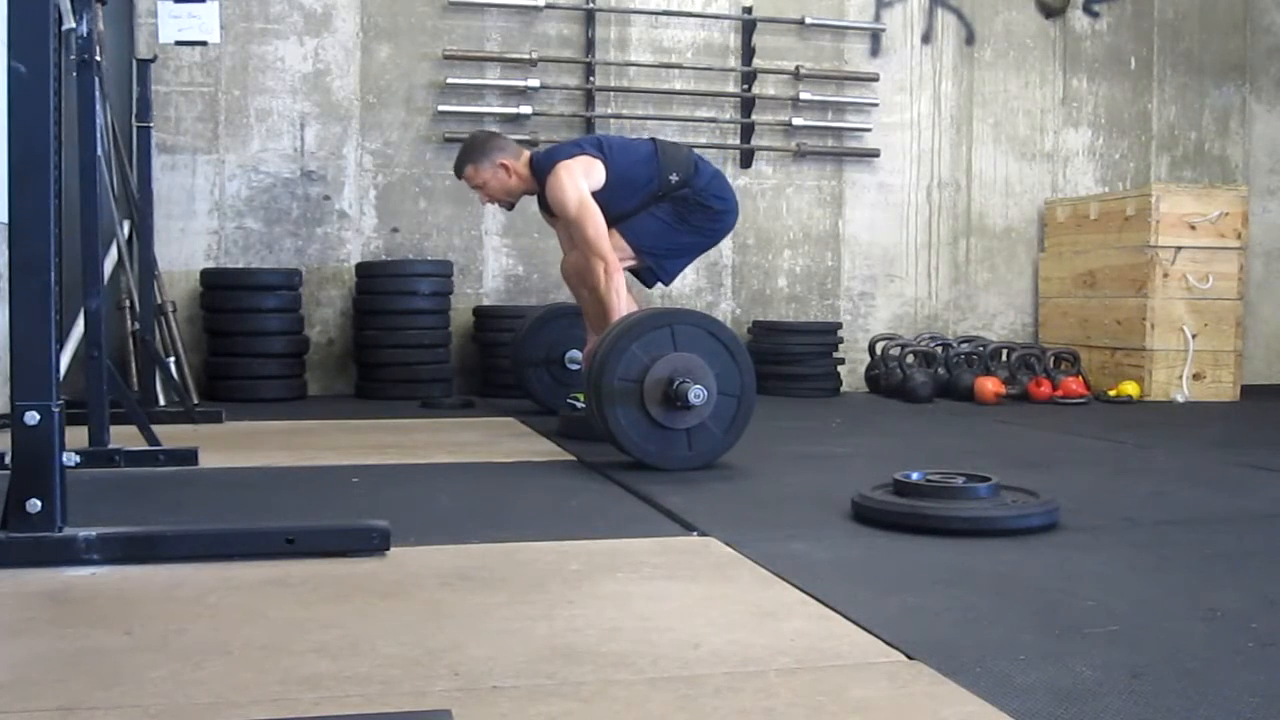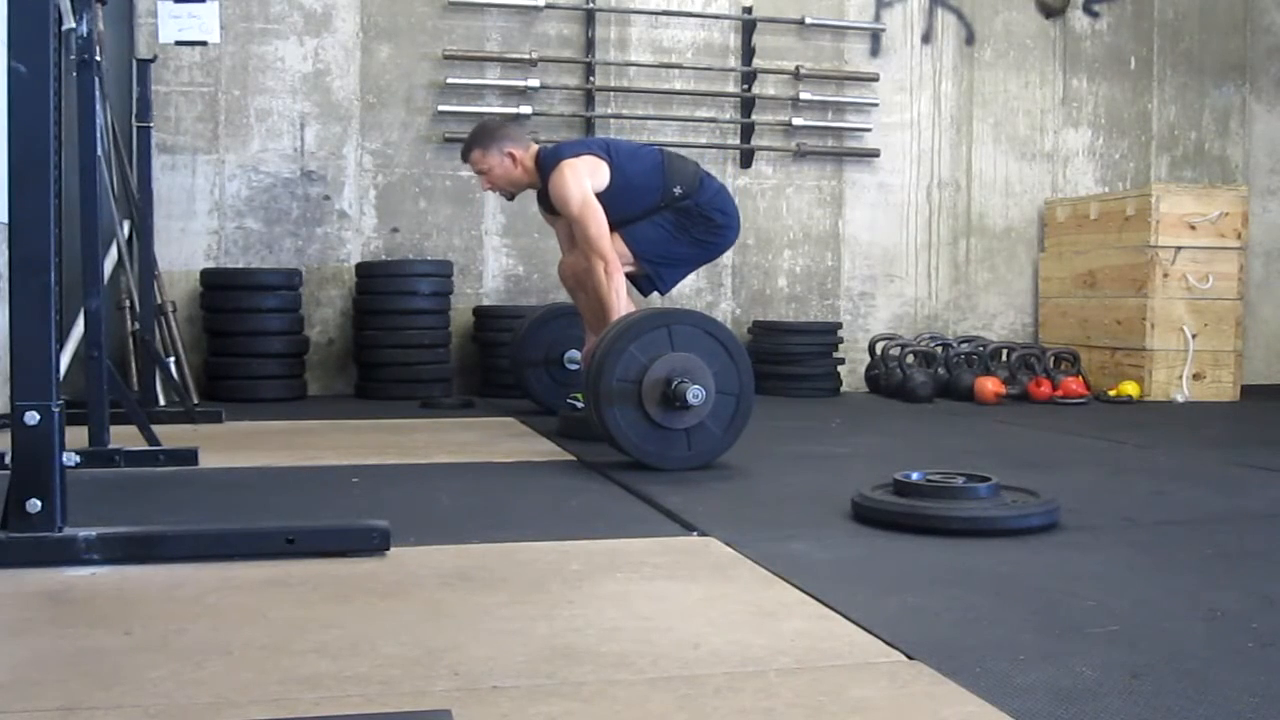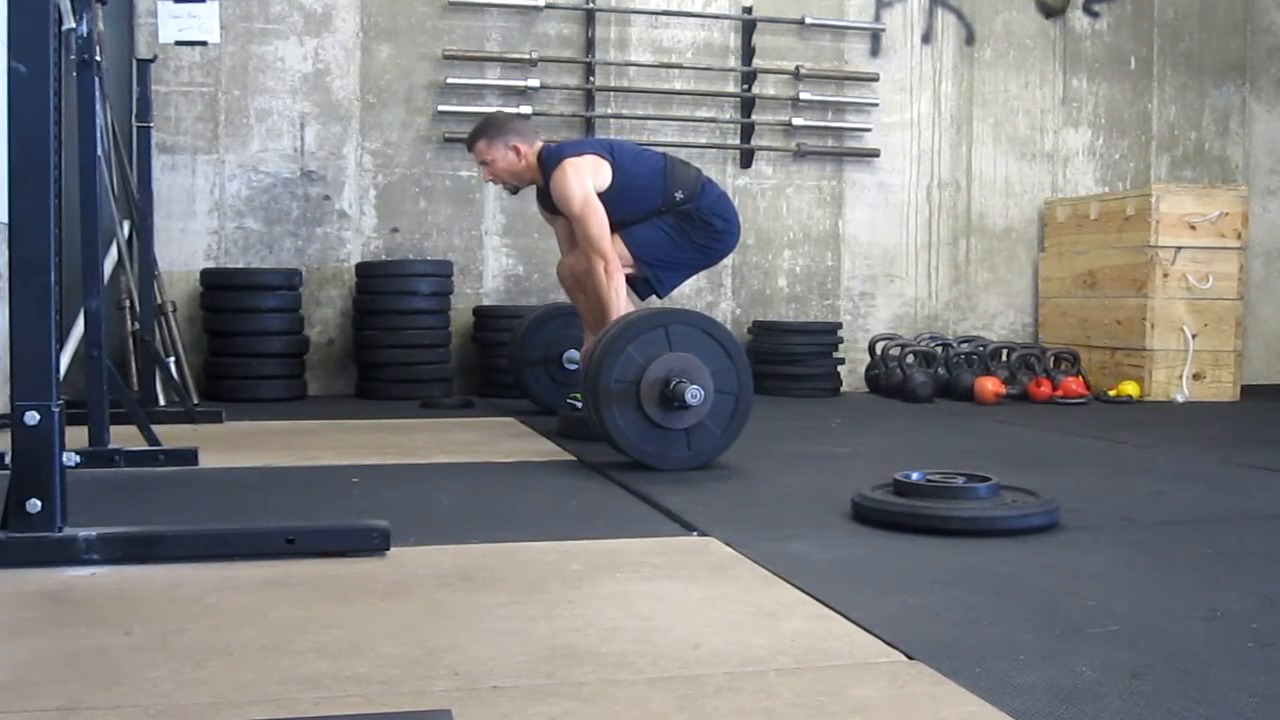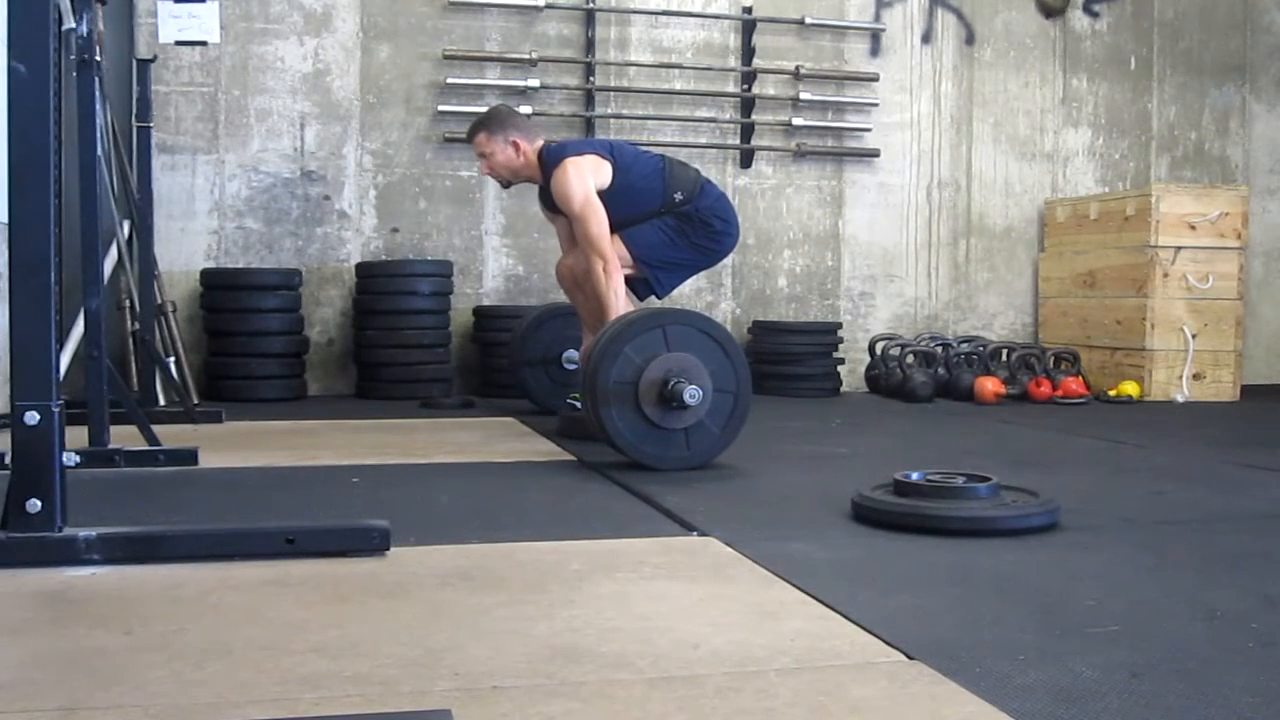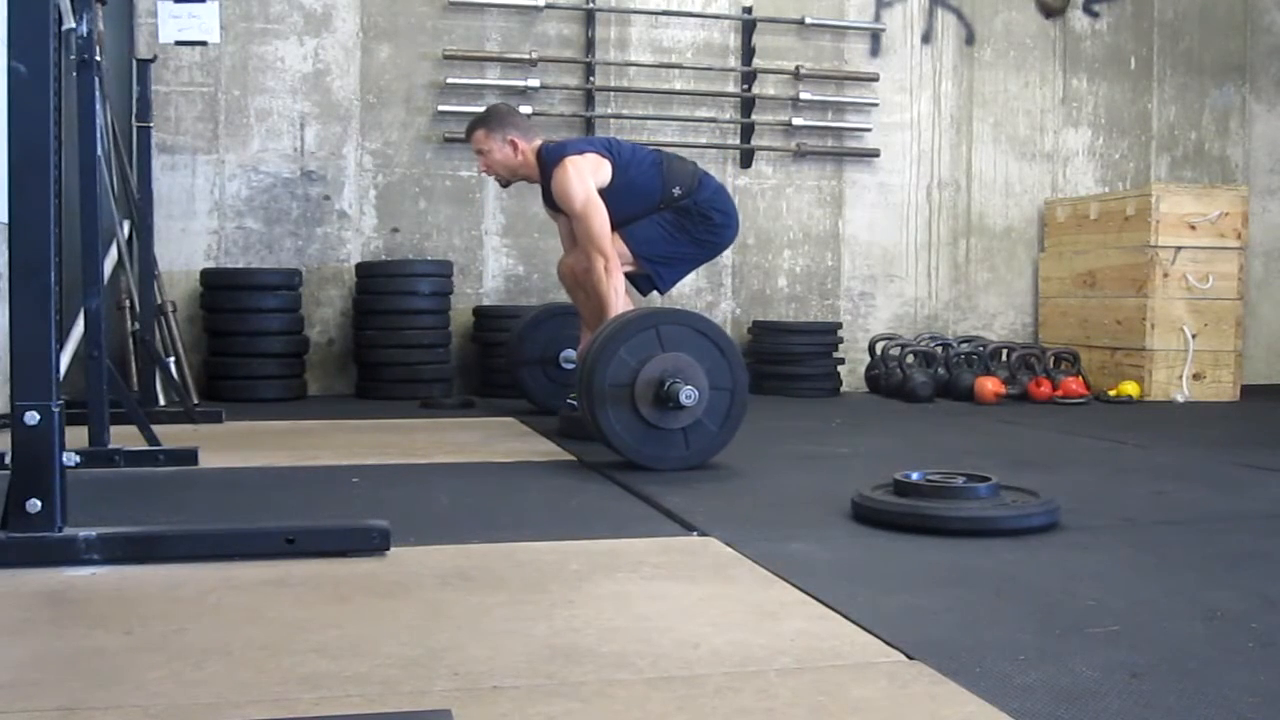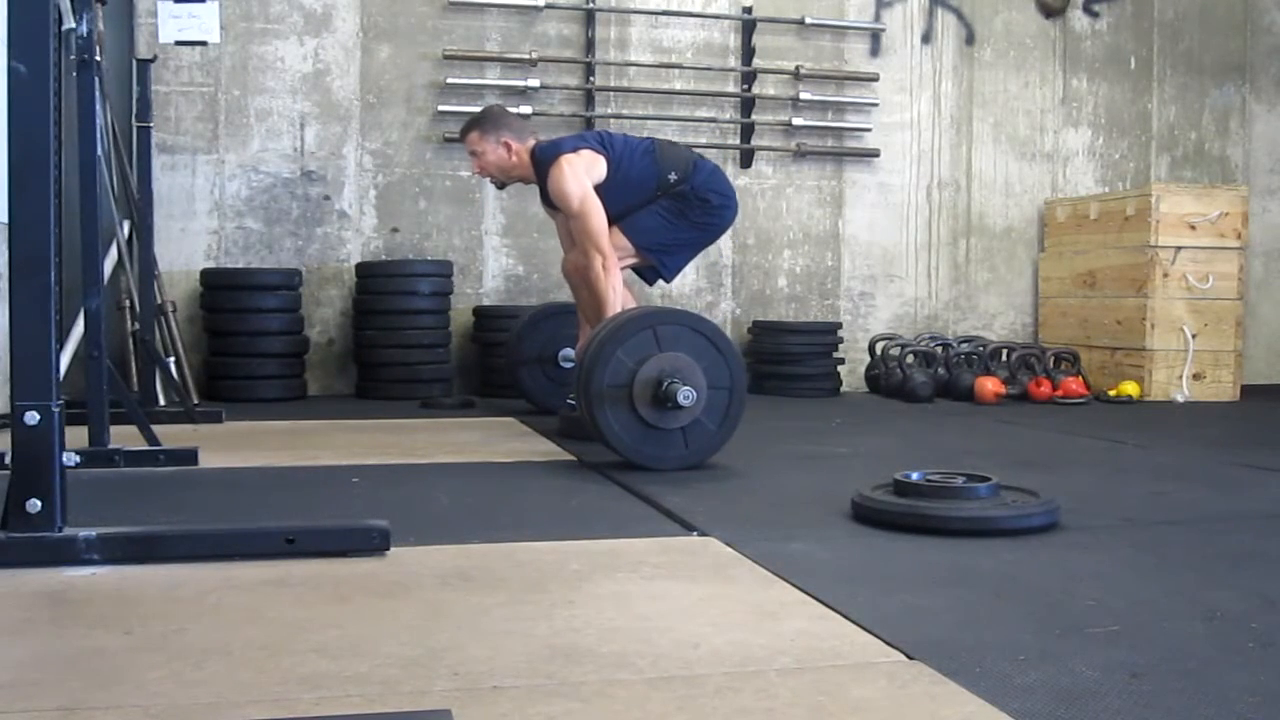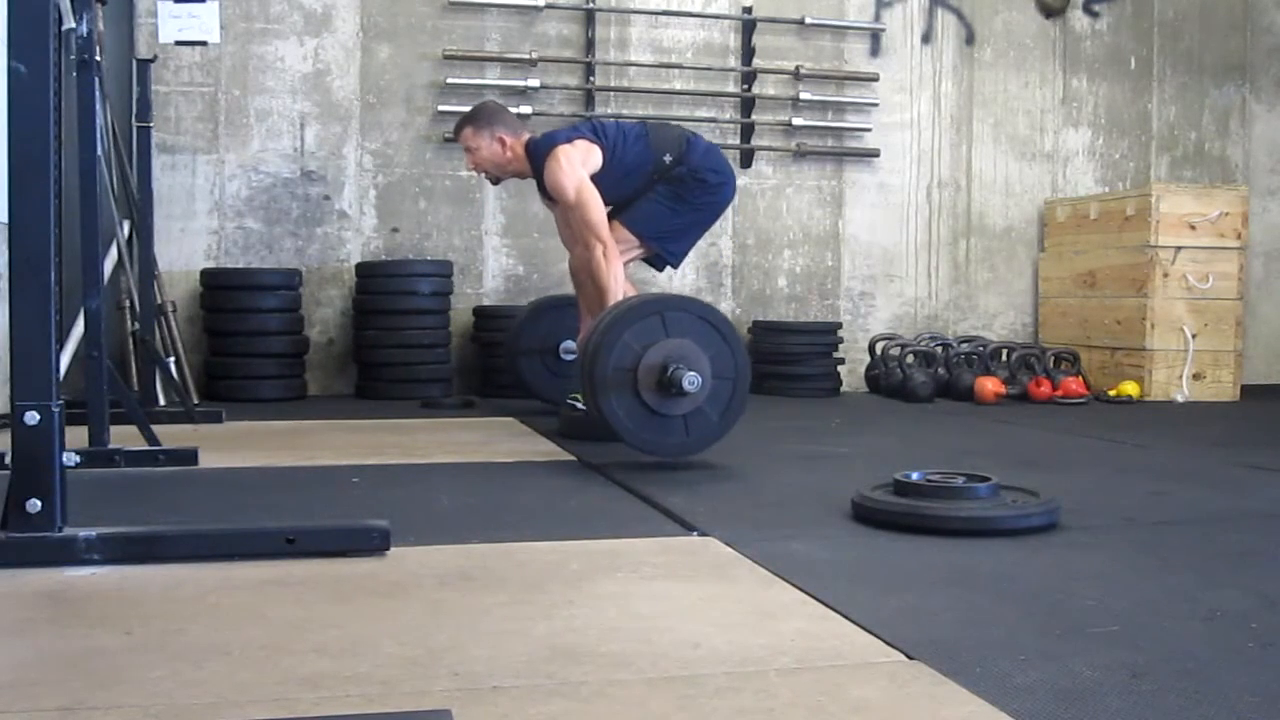
dt=0.4s
person 1, frame 1
left shoulder: (561, 179)
right shoulder: (549, 187)
left elbow: (606, 265)
right elbow: (583, 265)
right wrist: (595, 341)
left hip: (704, 199)
right hip: (689, 199)
left knee: (596, 267)
right knee: (579, 269)
person 1, frame 2
left shoulder: (565, 176)
right shoulder: (549, 191)
left elbow: (607, 265)
right elbow: (579, 265)
right wrist: (593, 341)
left hip: (705, 213)
right hip: (689, 211)
left knee: (593, 268)
right knee: (574, 271)
person 1, frame 3
left shoulder: (567, 173)
right shoulder: (549, 189)
left elbow: (605, 263)
right elbow: (577, 264)
right wrist: (592, 341)
left hip: (706, 219)
right hip: (693, 218)
left knee: (592, 268)
right knee: (573, 271)
person 1, frame 4
left shoulder: (568, 172)
right shoulder: (550, 187)
left elbow: (605, 263)
right elbow: (580, 264)
right wrist: (591, 340)
left hip: (705, 219)
right hip: (691, 218)
left knee: (589, 268)
right knee: (573, 271)
person 1, frame 5
left shoulder: (568, 172)
right shoulder: (553, 180)
left elbow: (604, 262)
right elbow: (582, 260)
right wrist: (588, 341)
left hip: (705, 211)
right hip: (689, 209)
left knee: (592, 266)
right knee: (574, 270)
person 1, frame 6
left shoulder: (564, 170)
right shoulder: (550, 180)
left elbow: (602, 260)
right elbow: (579, 258)
right wrist: (586, 338)
left hip: (703, 195)
right hip: (682, 195)
left knee: (592, 263)
right knee: (579, 266)
person 1, frame 7
left shoulder: (559, 163)
right shoulder: (548, 173)
left elbow: (603, 250)
right elbow: (582, 251)
right wrist: (587, 332)
left hip: (701, 175)
right hip: (681, 176)
left knee: (600, 258)
right knee: (587, 262)
